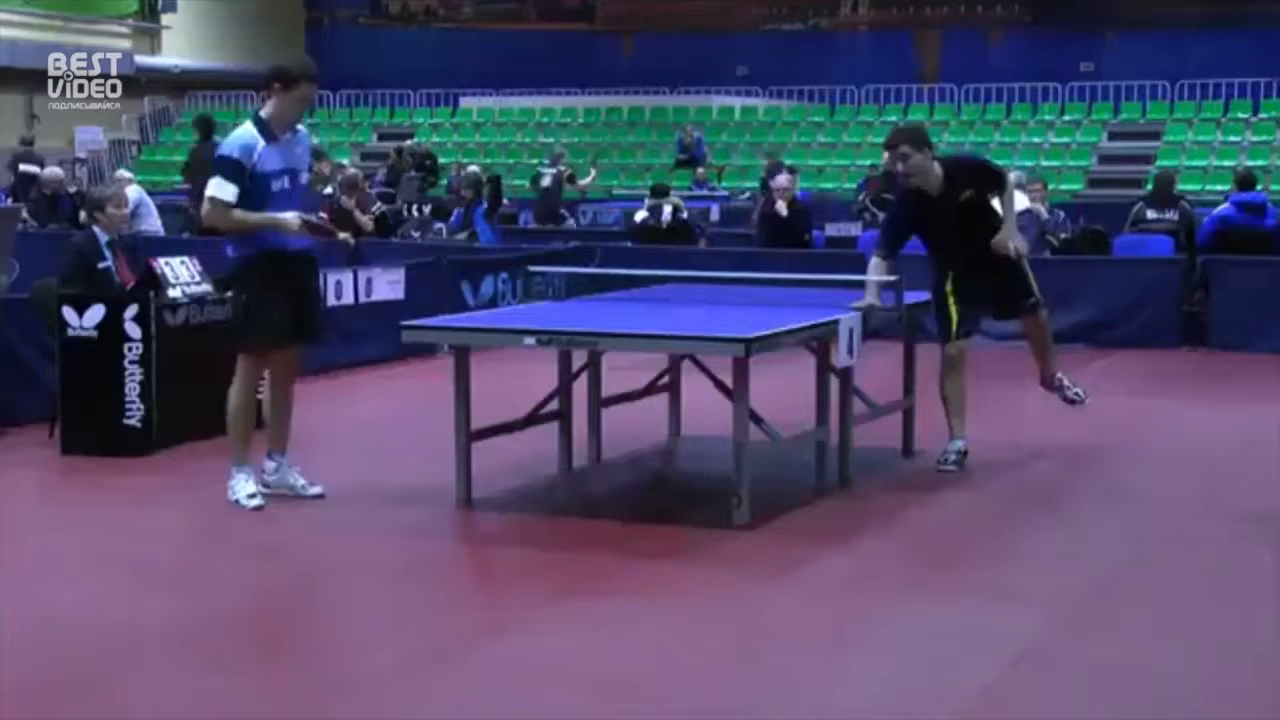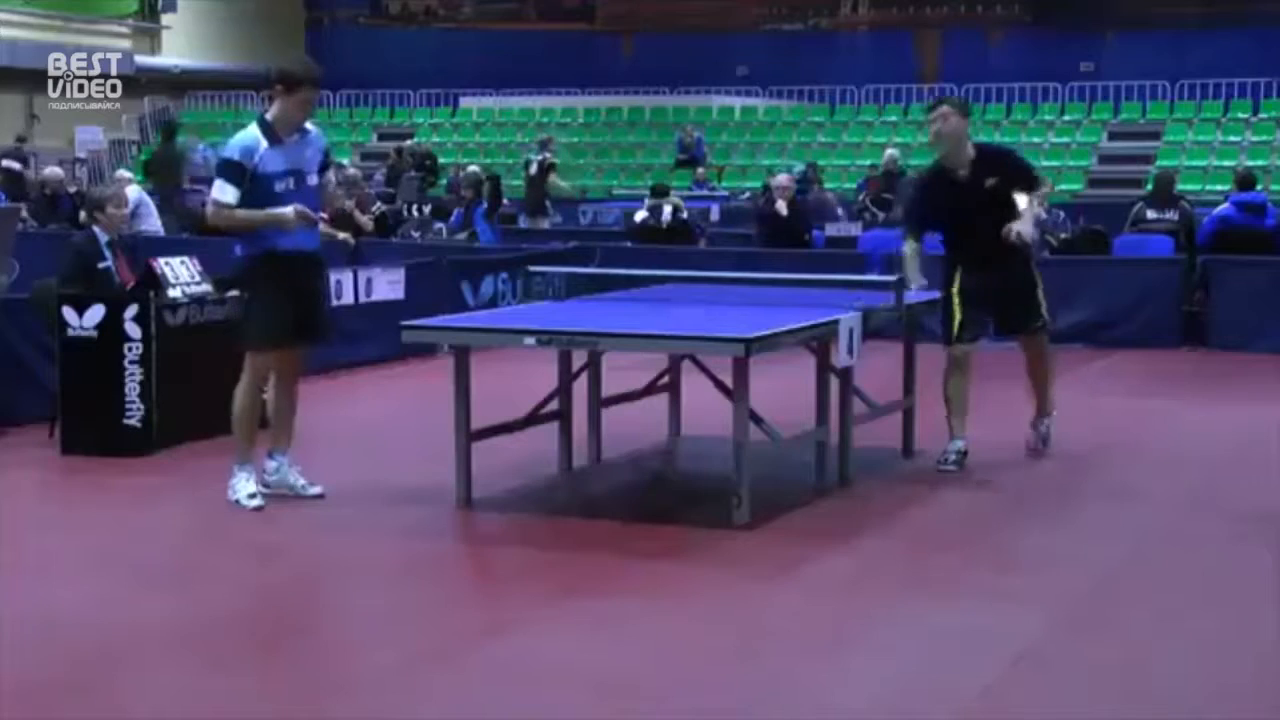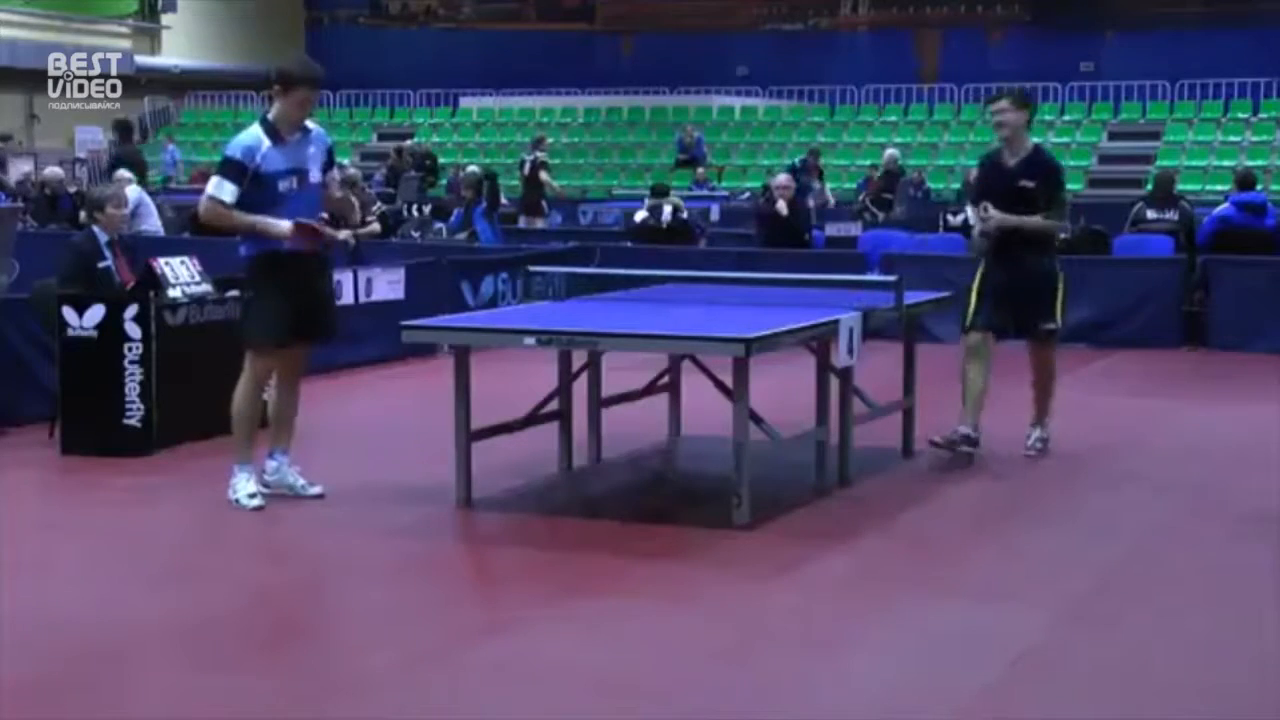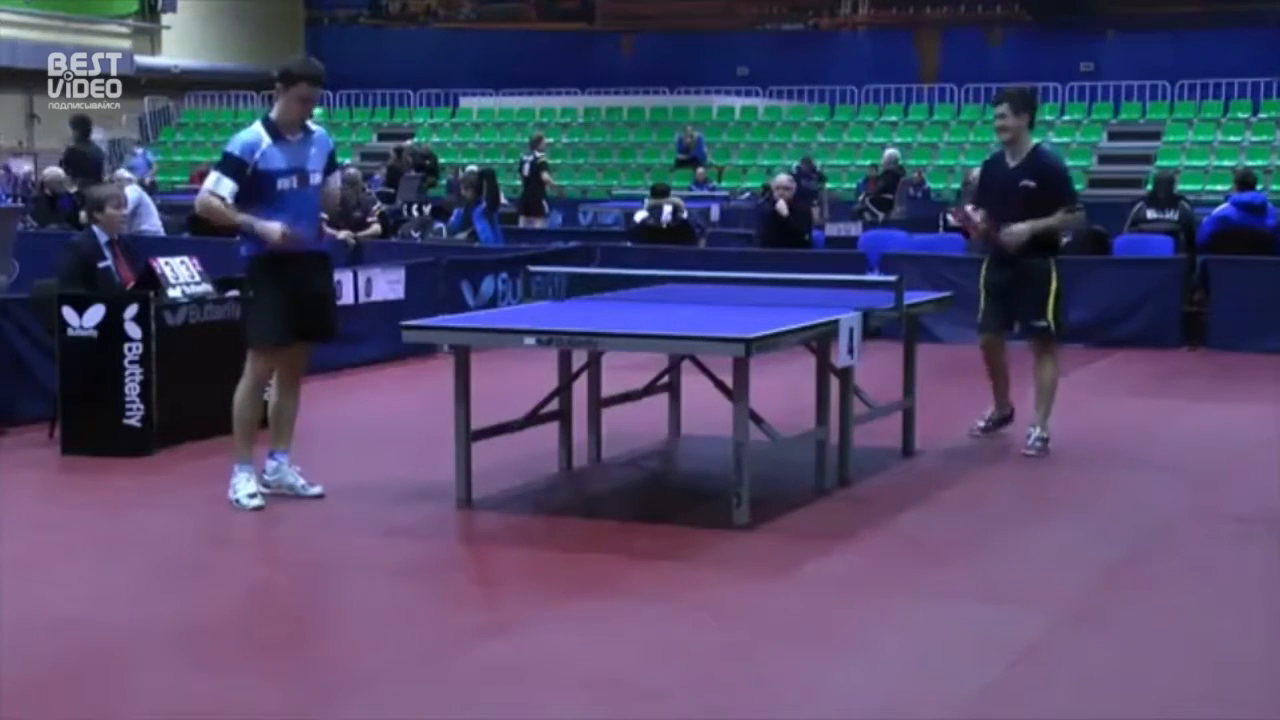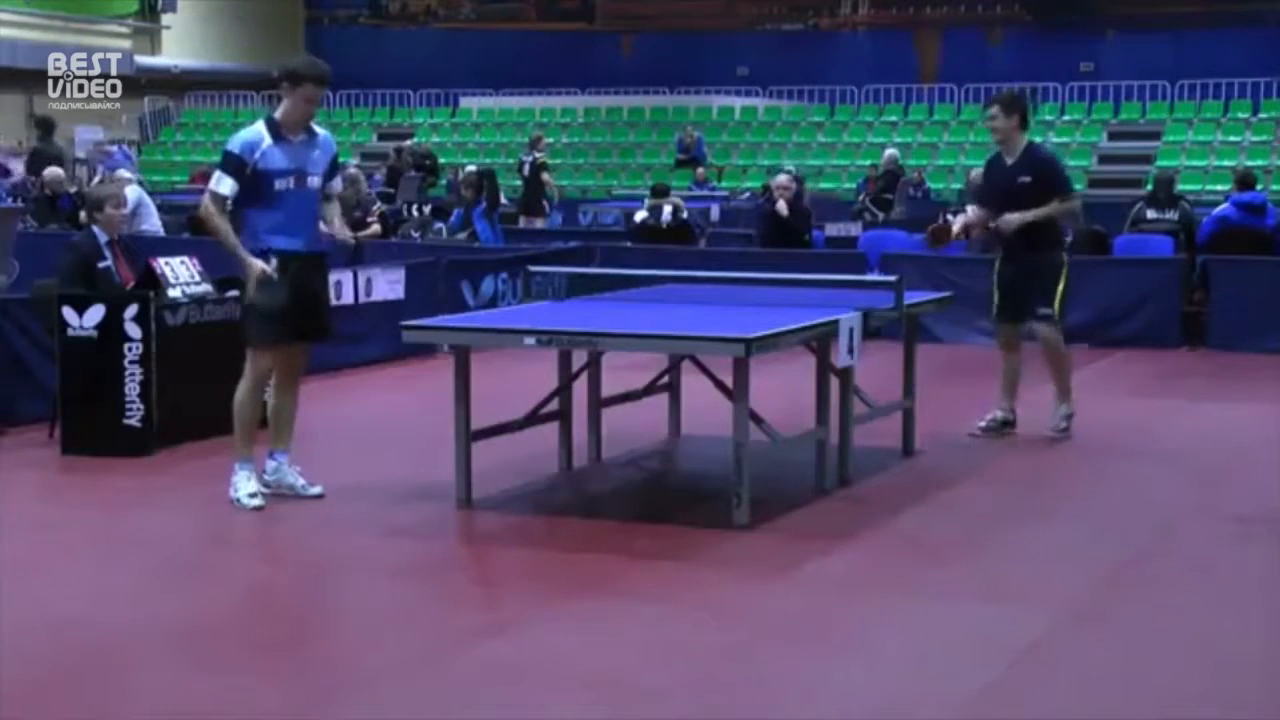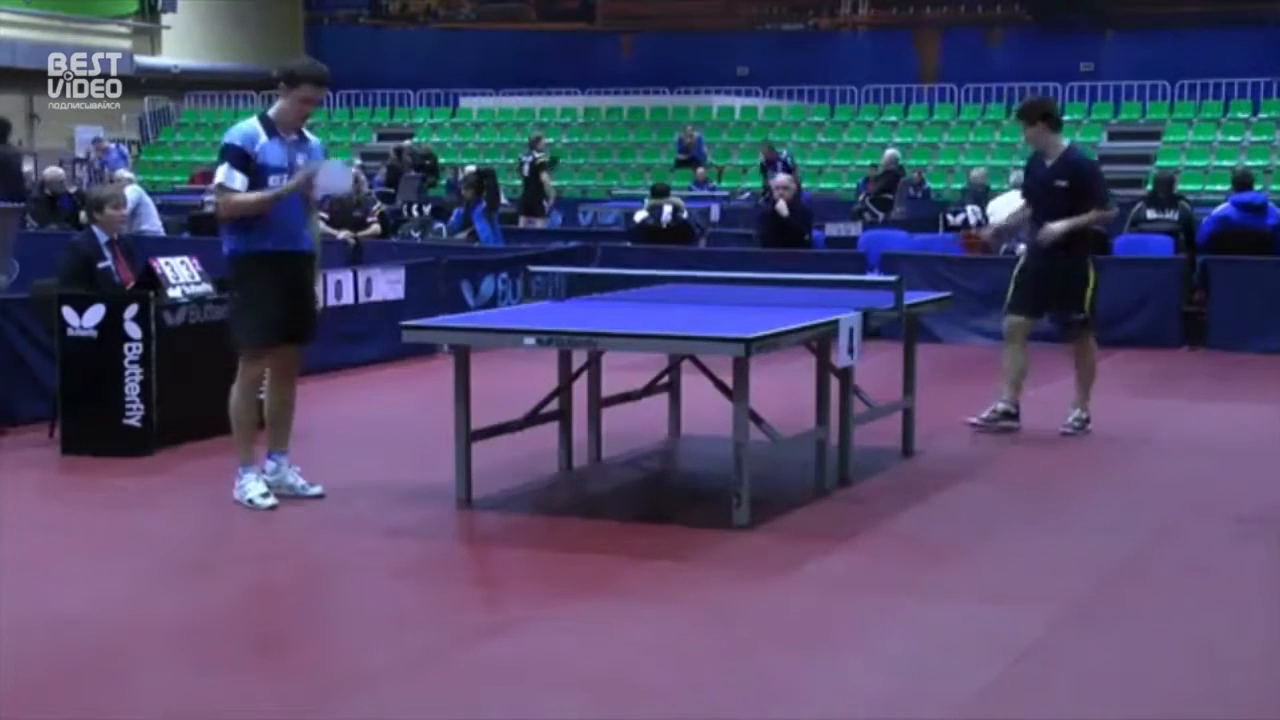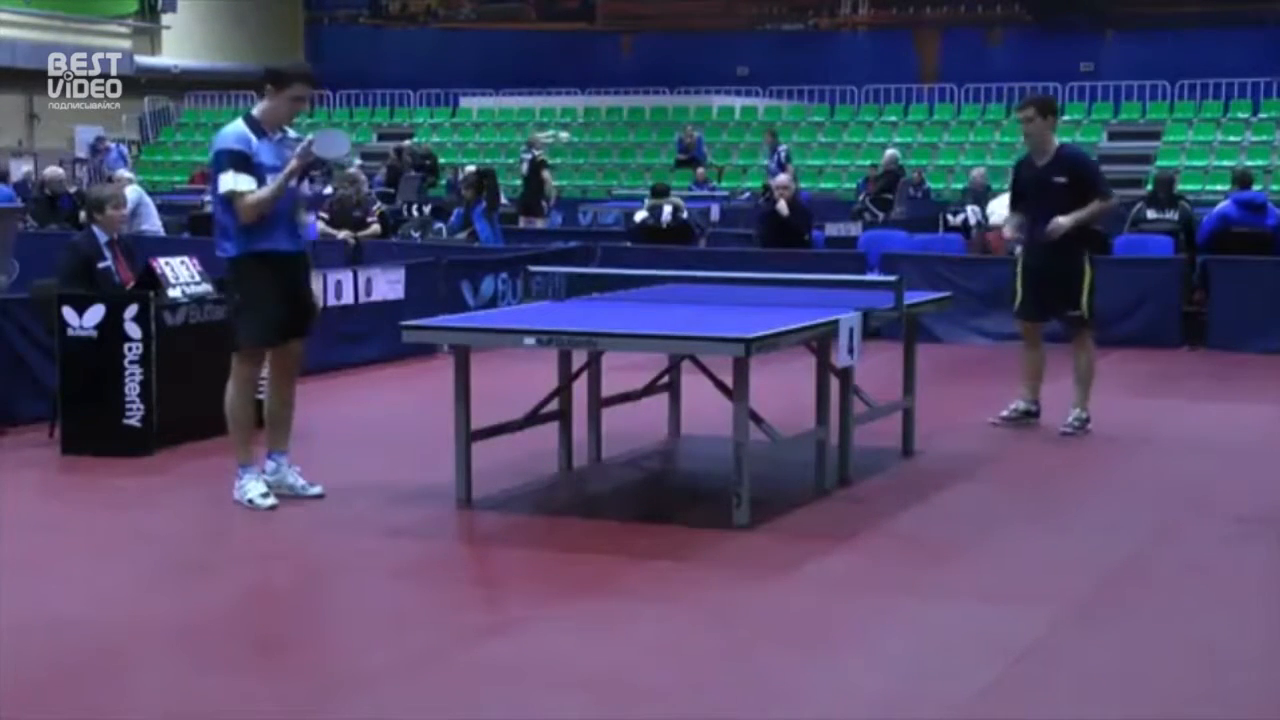
dt=0.4s
person 1, frame 1
left shoulder: (302, 139)
right shoulder: (240, 145)
right elbow: (212, 213)
right wrist: (275, 221)
left hip: (298, 263)
right hip: (259, 268)
left knee: (286, 370)
right knee: (251, 369)
left ankle: (277, 467)
right ankle: (240, 472)
person 1, frame 2
left shoulder: (315, 139)
right shoulder: (245, 146)
right elbow: (216, 213)
right wrist: (273, 215)
left hip: (307, 264)
right hip: (267, 267)
left knee: (291, 369)
right knee: (259, 369)
left ankle: (278, 466)
right ankle: (242, 472)
person 1, frame 3
left shoulder: (319, 138)
right shoulder: (247, 146)
right elbow: (209, 209)
right wrist: (269, 226)
left hip: (311, 264)
right hip: (269, 267)
left knee: (293, 369)
right knee: (259, 368)
left ankle: (278, 465)
right ankle: (242, 472)
person 1, frame 4
left shoulder: (321, 140)
right shoulder: (249, 144)
right elbow: (206, 203)
left wrist: (332, 199)
right wrist: (258, 226)
left hip: (313, 264)
right hip: (270, 267)
left knee: (293, 369)
right knee: (260, 368)
left ankle: (278, 466)
right ankle: (242, 472)
person 1, frame 5
left shoulder: (325, 144)
right shoulder: (249, 143)
right elbow: (210, 206)
left wrist: (336, 222)
right wrist: (247, 258)
left hip: (310, 266)
right hip: (269, 269)
left knee: (293, 368)
right knee: (260, 367)
left ankle: (278, 465)
right ankle: (243, 470)
person 1, frame 6
left shoulder: (312, 146)
right shoulder: (243, 138)
right elbow: (226, 206)
left wrist: (315, 273)
right wrist: (288, 188)
left hip: (297, 264)
right hip: (254, 266)
left knee: (287, 369)
right knee: (253, 370)
left ankle: (278, 466)
right ankle: (246, 474)
person 1, frame 7
left shoulder: (292, 140)
right shoulder: (234, 140)
right elbow: (247, 210)
left wrist: (307, 269)
right wrist: (290, 171)
left hip: (290, 262)
right hip: (252, 266)
left knee: (287, 367)
right knee: (248, 368)
left ankle: (278, 465)
right ankle: (246, 474)
person 2, frame 1
left shoulder: (968, 167)
right shoulder: (906, 204)
left elbow: (1005, 184)
right elbow: (881, 254)
left wrist: (1010, 226)
right wrist: (872, 293)
left hip: (999, 256)
right hip: (957, 274)
left knee: (1035, 317)
right knee: (953, 353)
left ankle: (1050, 375)
right ankle: (957, 441)
person 2, frame 2
left shoulder: (999, 159)
right shoulder: (931, 183)
left elbow: (1036, 188)
right elbow: (912, 237)
left wrist: (1027, 219)
right wrist: (914, 278)
left hip: (1013, 264)
right hip: (967, 274)
left knee: (1036, 343)
right knee: (958, 354)
left ankle: (1043, 417)
right ankle: (957, 440)
person 2, frame 3
left shoulder: (1046, 165)
right shoulder: (988, 164)
left elbow: (1056, 223)
left wrist: (1007, 221)
right wrist: (981, 227)
left hip: (1037, 268)
right hip: (996, 266)
left knee: (1042, 350)
right knee: (975, 343)
left ankle: (1039, 427)
right ankle: (968, 429)
person 2, frame 4
left shoulder: (1048, 165)
right shoulder: (991, 166)
left elbow: (1074, 217)
right elbow: (981, 214)
left wrist: (1029, 228)
right wrist: (973, 222)
left hip: (1036, 267)
right hip: (997, 265)
left knee: (1043, 345)
right knee: (989, 341)
left ankle: (1040, 428)
right ankle: (1002, 407)
person 2, frame 5
left shoulder: (1043, 160)
right shoulder: (993, 166)
left elbow: (1070, 204)
right elbow: (985, 211)
left wrist: (1025, 217)
right wrist: (964, 221)
left hip: (1046, 258)
right hip: (1010, 260)
left knee: (1046, 332)
right knee: (1007, 336)
left ankle: (1065, 405)
right ankle: (1005, 413)
person 2, frame 6
left shoulder: (1081, 164)
right shoulder: (1034, 164)
left elbow: (1108, 211)
left wrist: (1066, 226)
right wrist: (996, 228)
left hip: (1073, 262)
right hip: (1037, 258)
left knee: (1080, 334)
right knee: (1014, 327)
left ankle: (1081, 410)
right ankle: (1008, 407)
person 2, frame 7
left shoulder: (1077, 160)
right shoulder: (1023, 166)
left elbow: (1106, 201)
left wrist: (1072, 219)
right wrist: (1010, 229)
left hip: (1071, 259)
right hip: (1034, 258)
left knee: (1080, 333)
right knee: (1029, 331)
left ankle: (1081, 410)
right ankle: (1029, 403)
